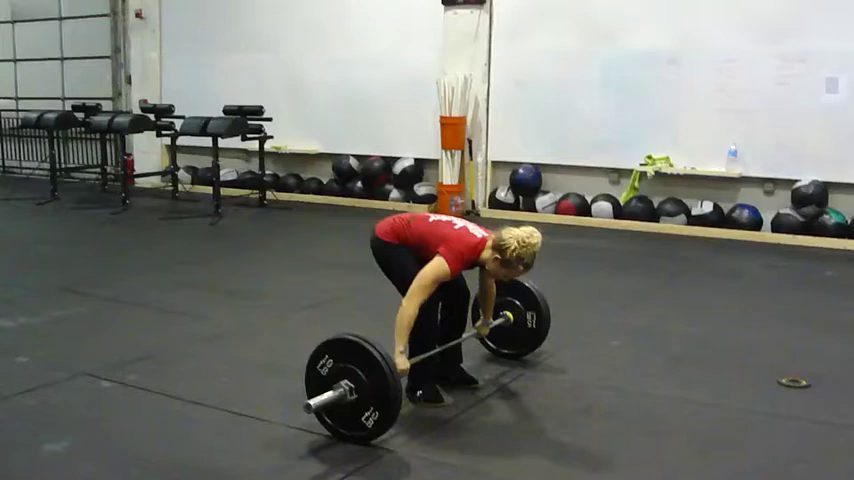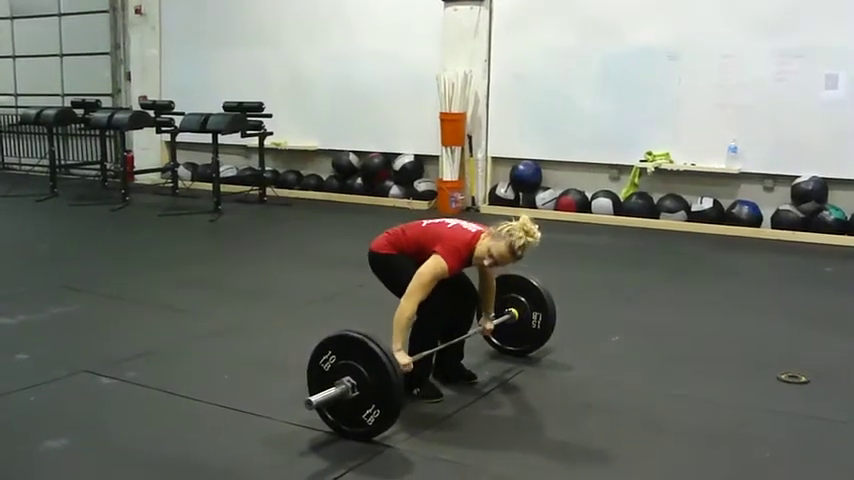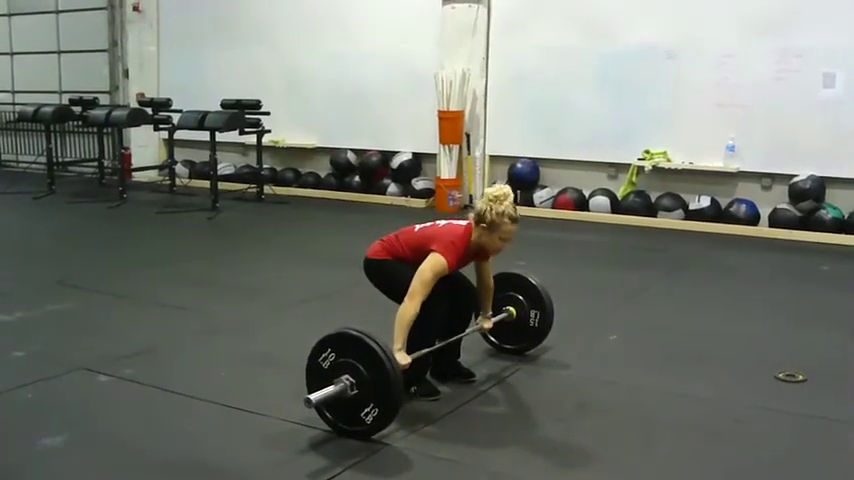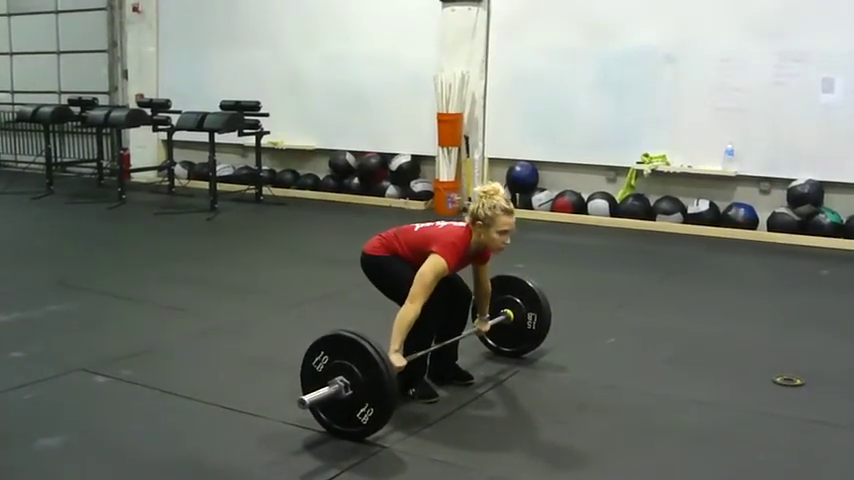
dt=1s
person 1, frame 1
left shoulder: (492, 247)
right shoulder: (459, 252)
left elbow: (487, 286)
right elbow: (411, 302)
left wrist: (486, 321)
right wrist: (399, 354)
left hip: (417, 239)
right hip: (390, 240)
left knee: (459, 296)
right knee: (427, 303)
left ankle: (448, 369)
right ankle: (419, 383)
person 1, frame 2
left shoulder: (490, 243)
right shoulder: (455, 249)
left elbow: (487, 283)
right elbow: (409, 300)
left wrist: (488, 317)
right wrist: (398, 351)
left hip: (416, 254)
right hip: (386, 254)
left knee: (467, 297)
right knee: (436, 305)
left ankle: (448, 366)
right ankle: (414, 379)
person 1, frame 3
left shoulder: (480, 240)
right shoulder: (451, 245)
left elbow: (485, 283)
right elbow: (412, 300)
left wrist: (486, 315)
right wrist: (398, 351)
left hip: (413, 260)
right hip: (382, 260)
left knee: (466, 296)
right knee: (435, 304)
left ankle: (445, 364)
right ankle: (412, 377)
person 1, frame 4
left shoulder: (480, 243)
right shoulder: (451, 246)
left elbow: (483, 286)
right elbow: (412, 303)
left wrist: (483, 318)
right wrist: (394, 352)
left hip: (410, 257)
right hip: (379, 256)
left knee: (460, 296)
right knee: (429, 304)
left ankle: (443, 366)
right ankle: (410, 379)
